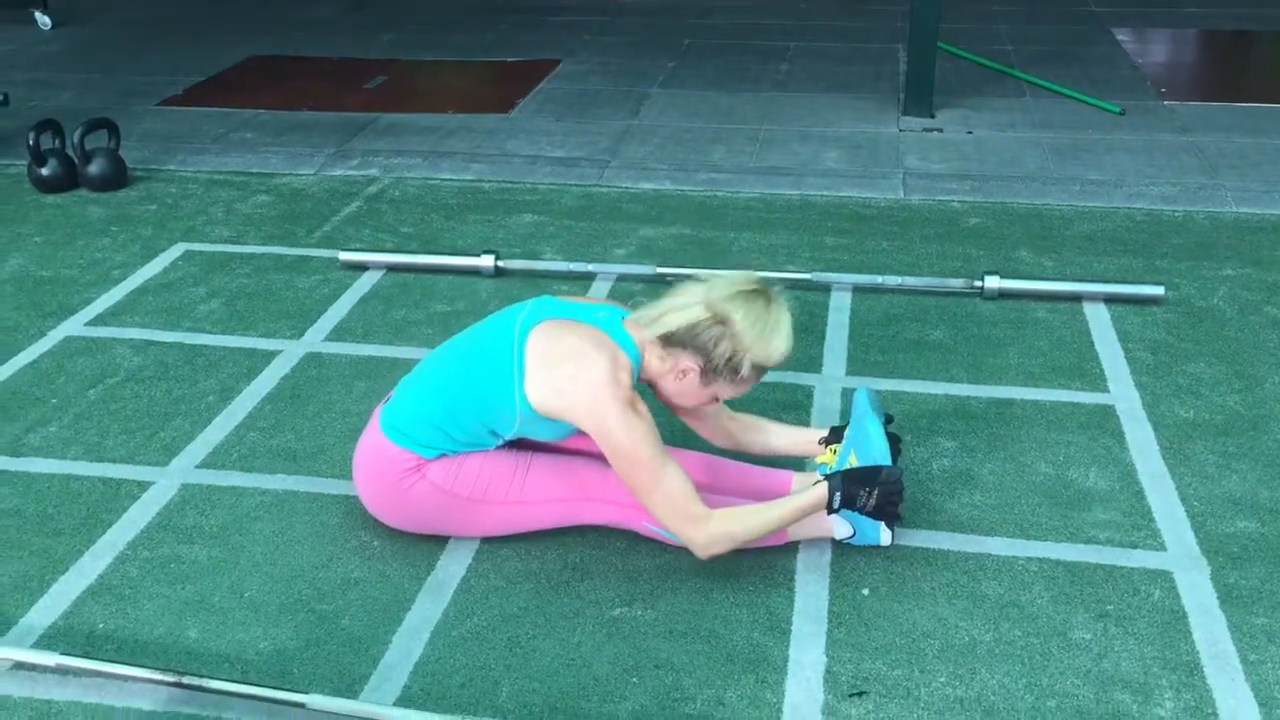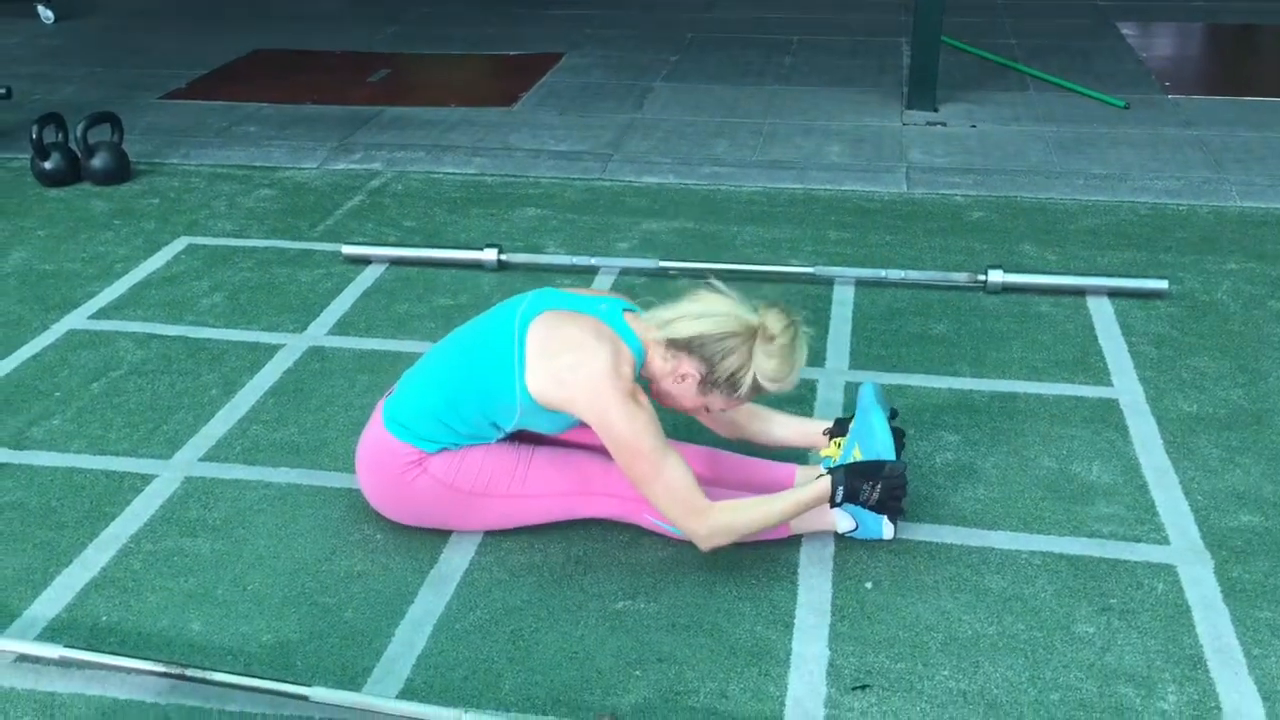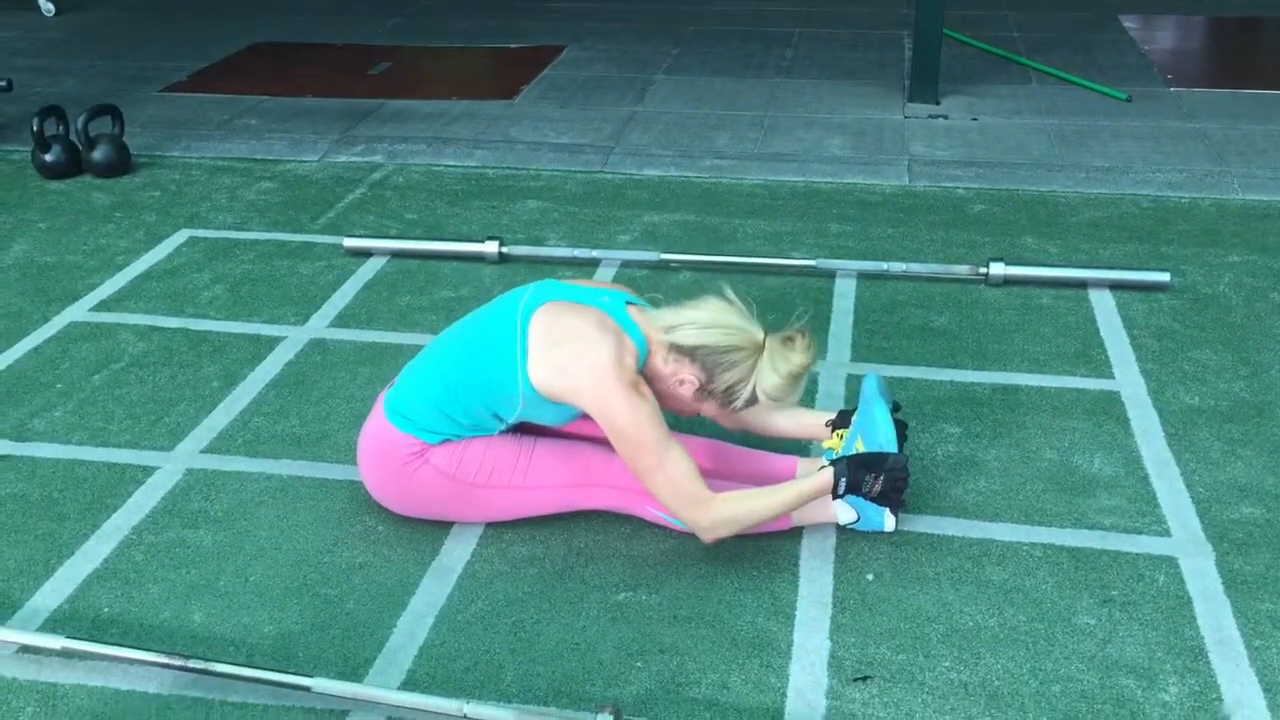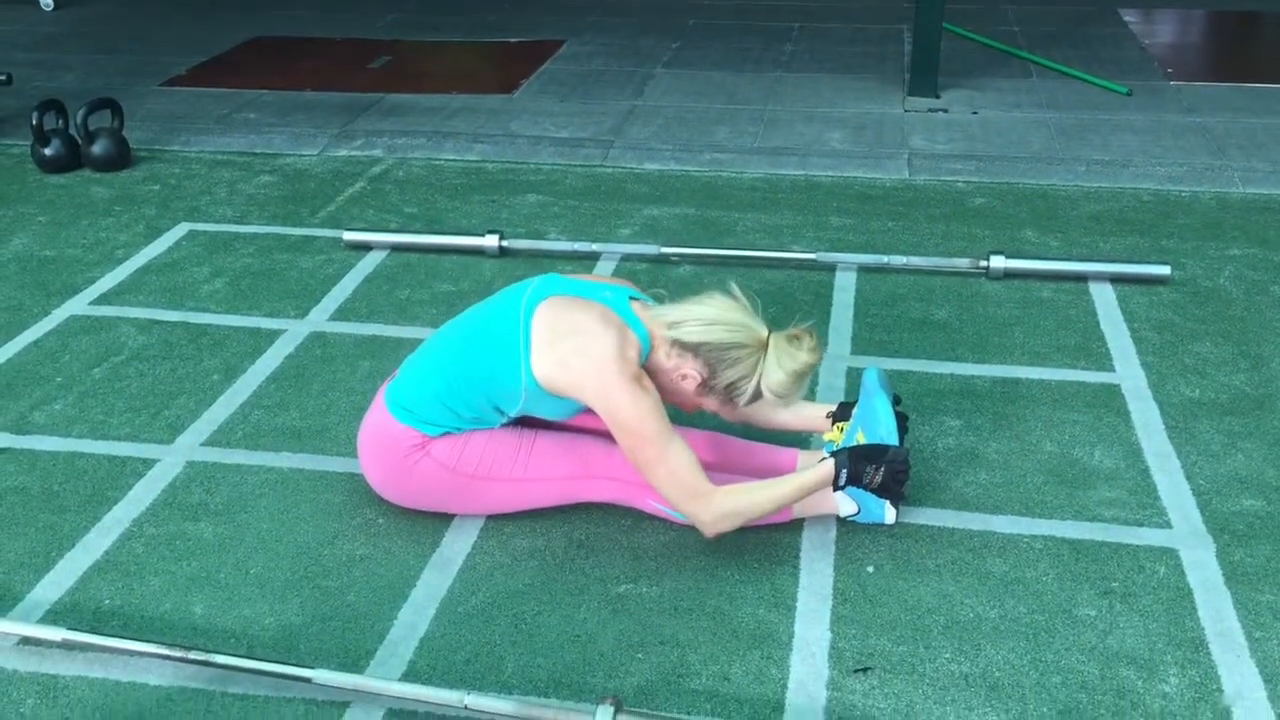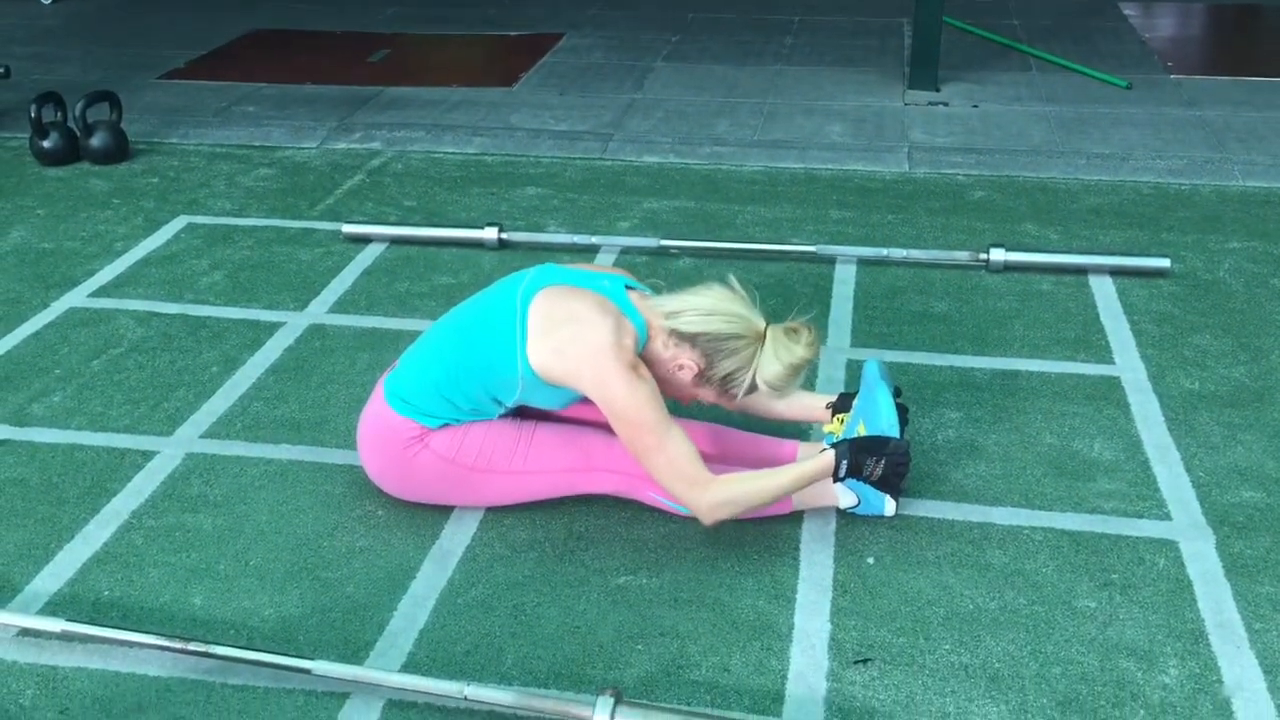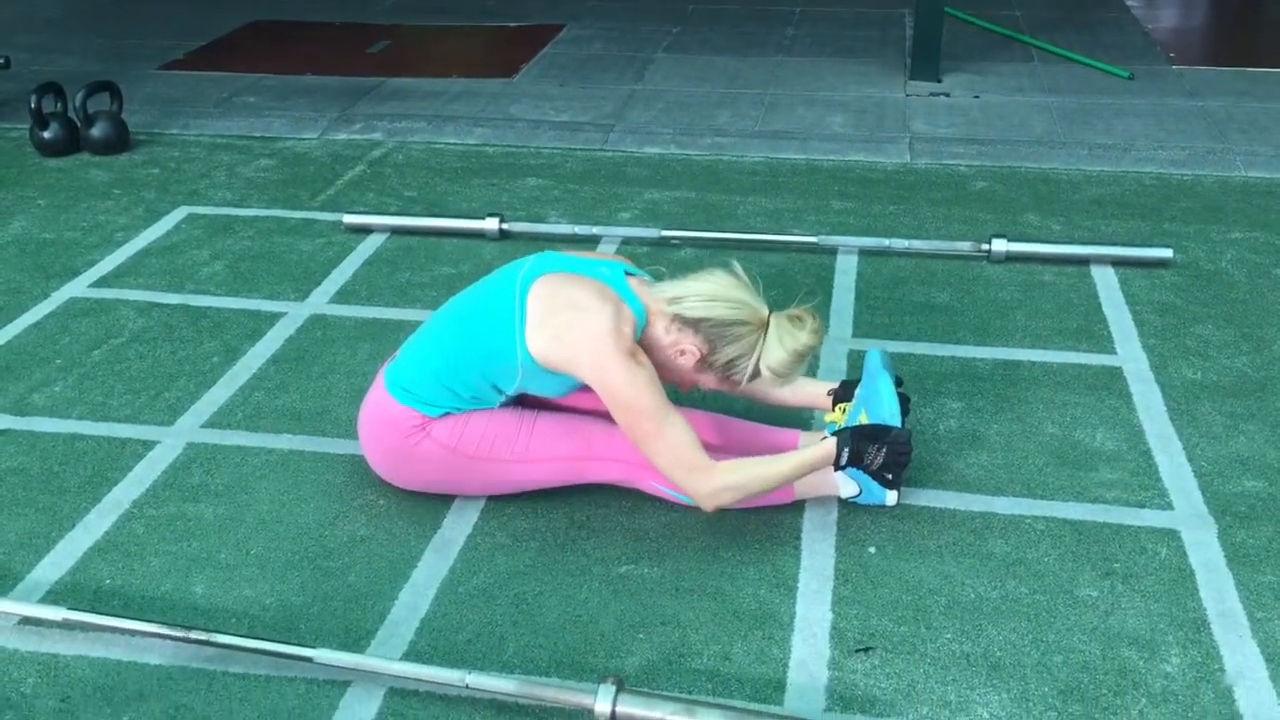
dt=0.3s
person 1, frame 1
left shoulder: (634, 331)
right shoulder: (605, 387)
left elbow: (727, 431)
right elbow: (702, 535)
left wrist: (826, 441)
right wrist: (828, 494)
left hip: (427, 426)
right hip: (404, 472)
left knee: (646, 467)
right knee: (615, 495)
person 1, frame 2
left shoulder: (634, 326)
right shoulder: (608, 382)
left elbow: (732, 421)
right elbow: (702, 527)
left wrist: (829, 433)
right wrist: (831, 488)
left hip: (439, 418)
right hip: (406, 467)
left knee: (652, 459)
right knee: (618, 490)
person 1, frame 3
left shoulder: (633, 317)
right shoulder: (611, 376)
left elbow: (733, 412)
right elbow: (705, 518)
left wrist: (833, 425)
right wrist: (833, 481)
left hip: (431, 407)
right hip: (408, 458)
left knee: (652, 451)
right knee: (620, 481)
person 1, frame 4
left shoulder: (636, 312)
right shoulder: (616, 371)
left elbow: (733, 404)
right elbow: (709, 512)
left wrist: (832, 416)
right wrist: (835, 469)
left hip: (435, 399)
right hip: (409, 448)
left knee: (657, 445)
right knee: (620, 472)
person 1, frame 5
left shoulder: (631, 301)
right shoulder: (610, 361)
left elbow: (731, 389)
right elbow: (705, 501)
left wrist: (830, 408)
right wrist: (834, 464)
left hip: (431, 391)
right hip: (408, 443)
left knee: (651, 434)
right knee: (617, 465)
person 1, frame 6
left shoulder: (632, 289)
right shoulder: (611, 347)
left elbow: (731, 372)
right elbow: (705, 487)
left wrist: (832, 395)
right wrist: (836, 451)
left hip: (441, 379)
right hip: (408, 430)
left knee: (656, 423)
right knee: (620, 454)
left ankle: (820, 444)
